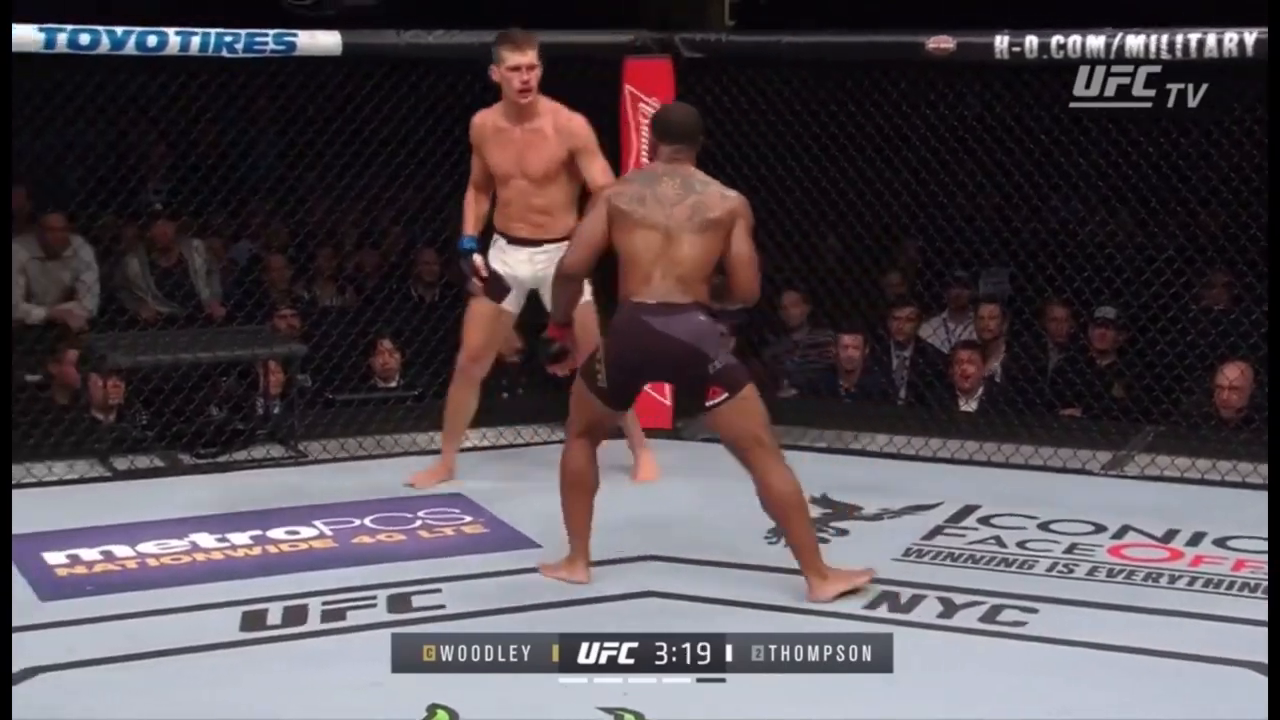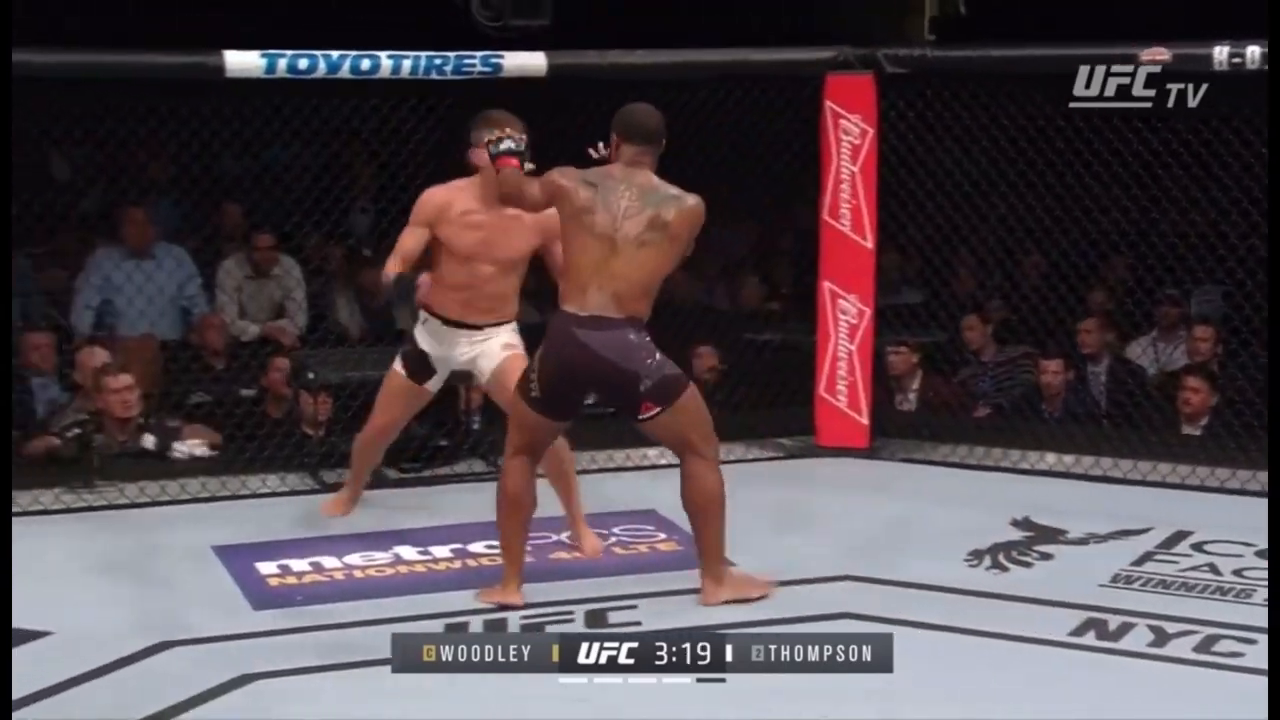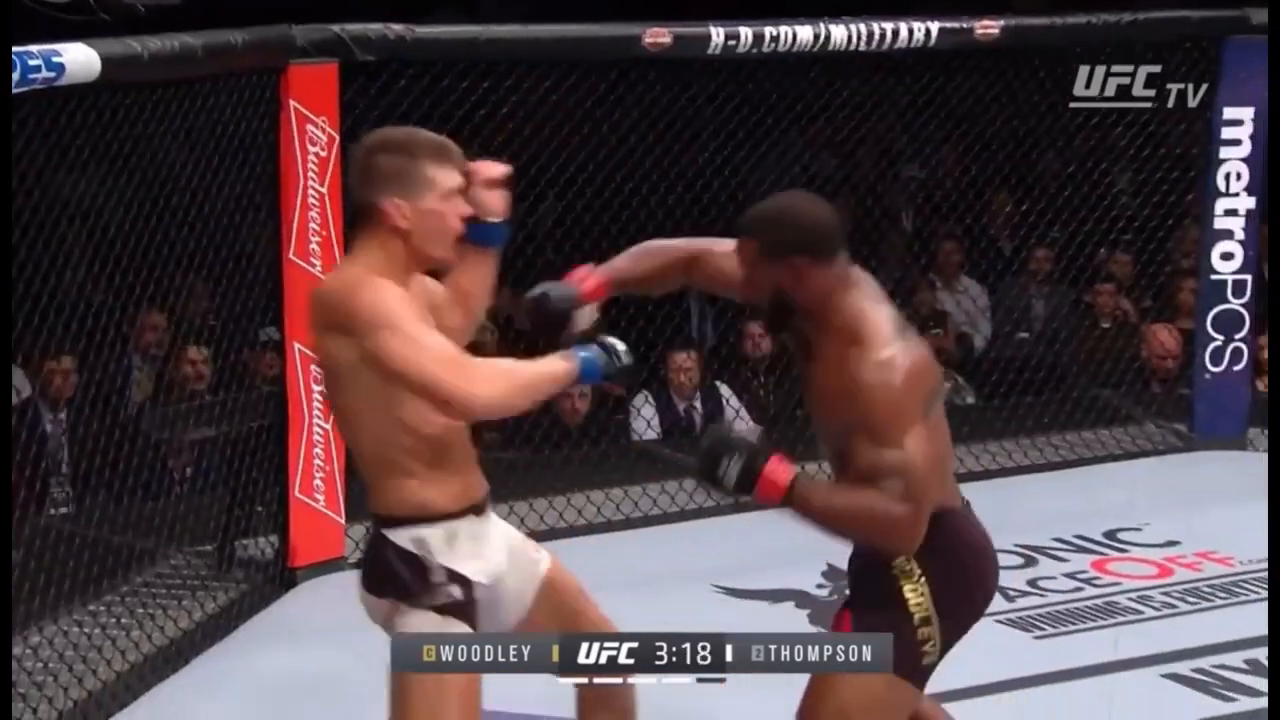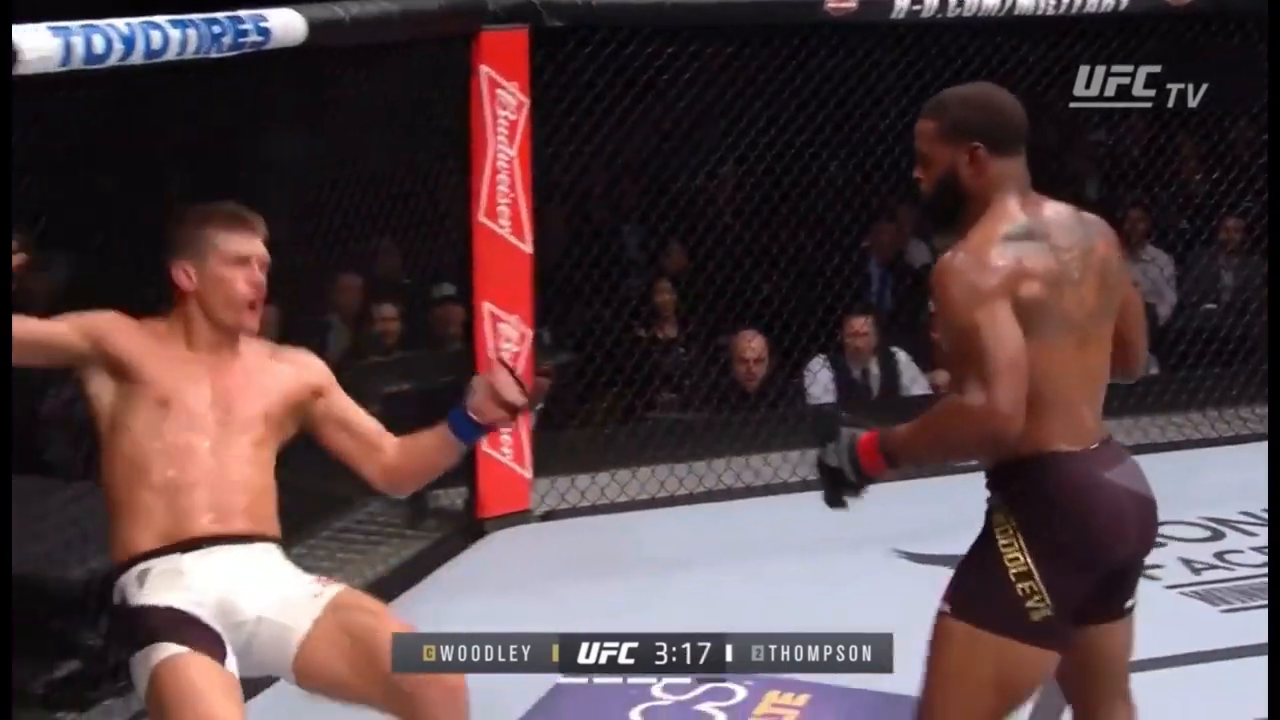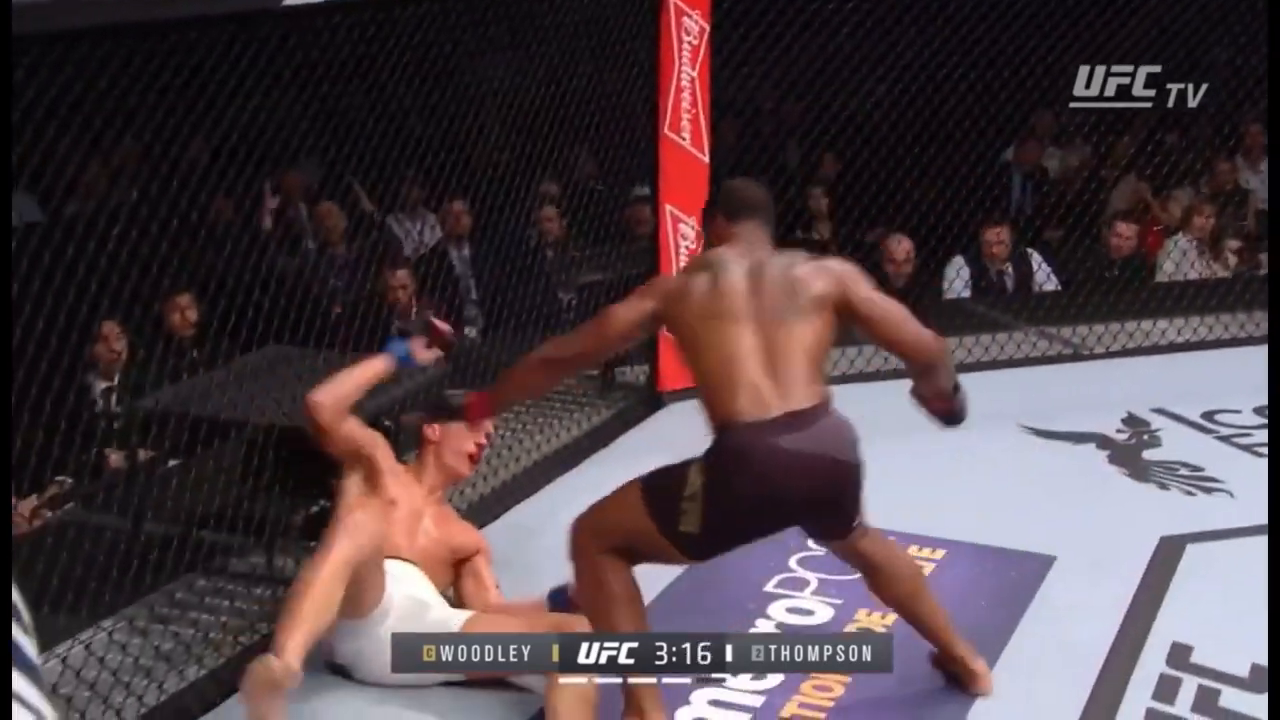
dt=0.7s
person 1, frame 1
left shoulder: (616, 192)
right shoulder: (730, 203)
left elbow: (570, 268)
right elbow: (746, 293)
left wrist: (559, 327)
left hip: (633, 334)
right hip: (692, 333)
left knee: (582, 434)
right knee: (762, 455)
left ankle: (575, 560)
right ankle: (818, 574)
person 1, frame 2
left shoulder: (572, 184)
right shoulder: (688, 208)
left elbow: (516, 193)
left wrist: (506, 155)
left hip: (565, 346)
right hip: (629, 350)
left knee: (520, 454)
right knee: (701, 452)
left ankle: (509, 583)
person 1, frame 3
left shoulder: (885, 366)
right shoulder: (826, 284)
left elbow: (899, 527)
right elbow: (691, 255)
left wrist: (774, 481)
left hip: (932, 561)
right hip: (907, 552)
person 1, frame 4
left shoulder: (972, 268)
right shoulder: (1091, 235)
left elbow: (991, 418)
right elbow: (1131, 358)
left wrist: (874, 451)
left hip: (1049, 506)
right hip: (1115, 490)
person 1, frame 5
left shoulder: (677, 287)
right shoulder: (828, 273)
left elbow: (564, 355)
right elbow: (924, 348)
left wrist: (479, 406)
right wrist: (941, 388)
left hip: (749, 463)
right hip: (831, 451)
left knee: (593, 541)
right knee: (861, 544)
right ankle: (964, 660)
person 2, frame 1
left shoulder: (570, 127)
right shoulder: (483, 125)
left elbow: (606, 193)
right wrist: (468, 243)
left hip: (559, 255)
right hip: (504, 254)
right knee: (469, 362)
left ankle: (640, 448)
right ankle: (446, 461)
person 2, frame 2
left shoulder: (541, 216)
right shoulder: (438, 203)
right elbow: (396, 267)
left hip: (497, 337)
right hip: (436, 333)
right knee: (379, 428)
left ankle: (578, 523)
right ankle: (350, 494)
person 2, frame 3
left shoulder: (400, 280)
left elbow: (459, 324)
right elbow: (472, 394)
left wrist: (489, 223)
right wrist: (584, 361)
left hip: (479, 540)
right hip: (423, 558)
person 2, frame 4
left shoulder: (294, 374)
right shoulder: (121, 343)
left elbow: (392, 468)
right elbow: (19, 338)
left wrist: (471, 421)
left hip: (272, 582)
right hip: (168, 593)
person 2, frame 5
left shoulder: (468, 539)
right shoulder: (378, 464)
left elbow: (489, 613)
right elbow: (323, 408)
right wrist: (398, 355)
left hip: (430, 631)
right hip: (361, 621)
left knee: (576, 632)
right knee: (360, 524)
right ankle: (282, 671)
